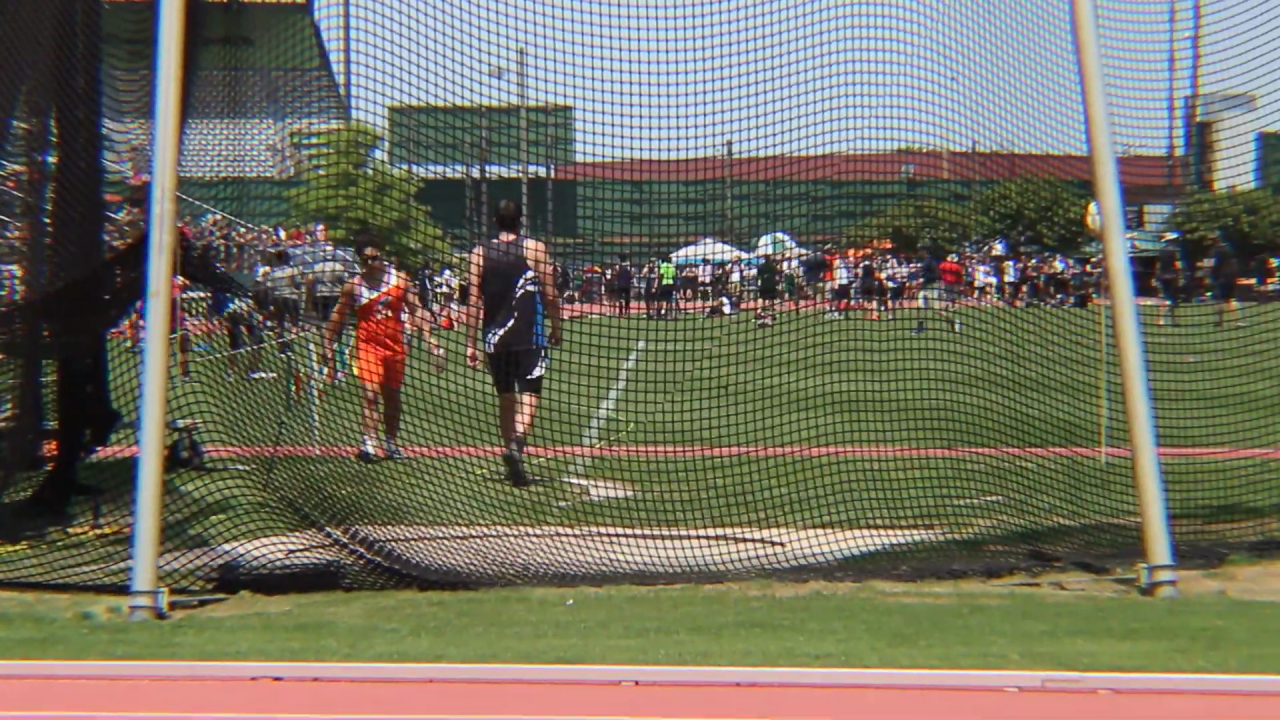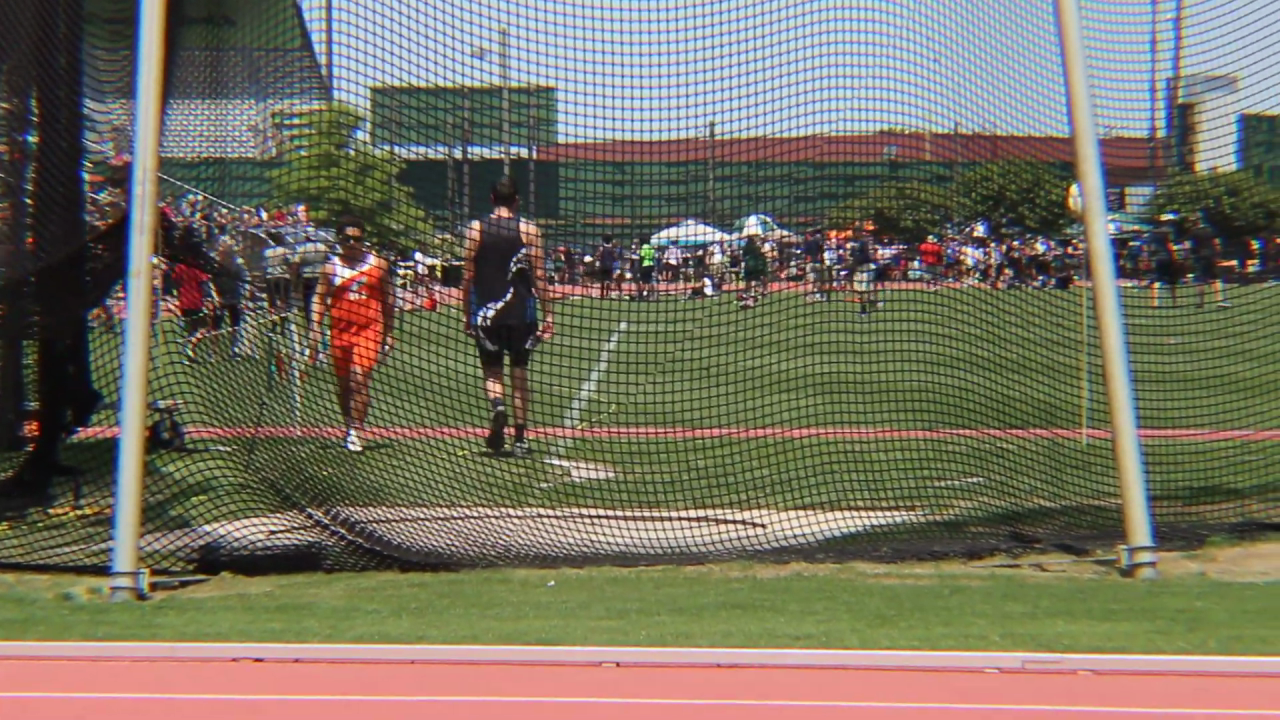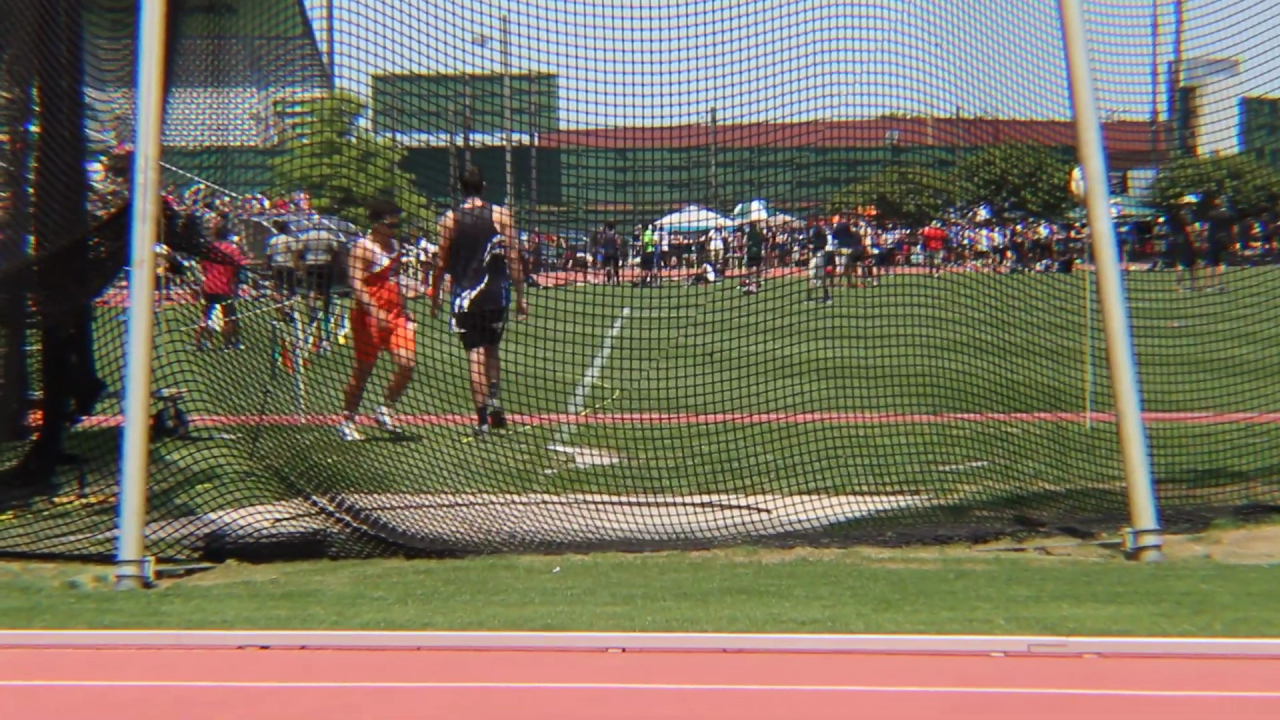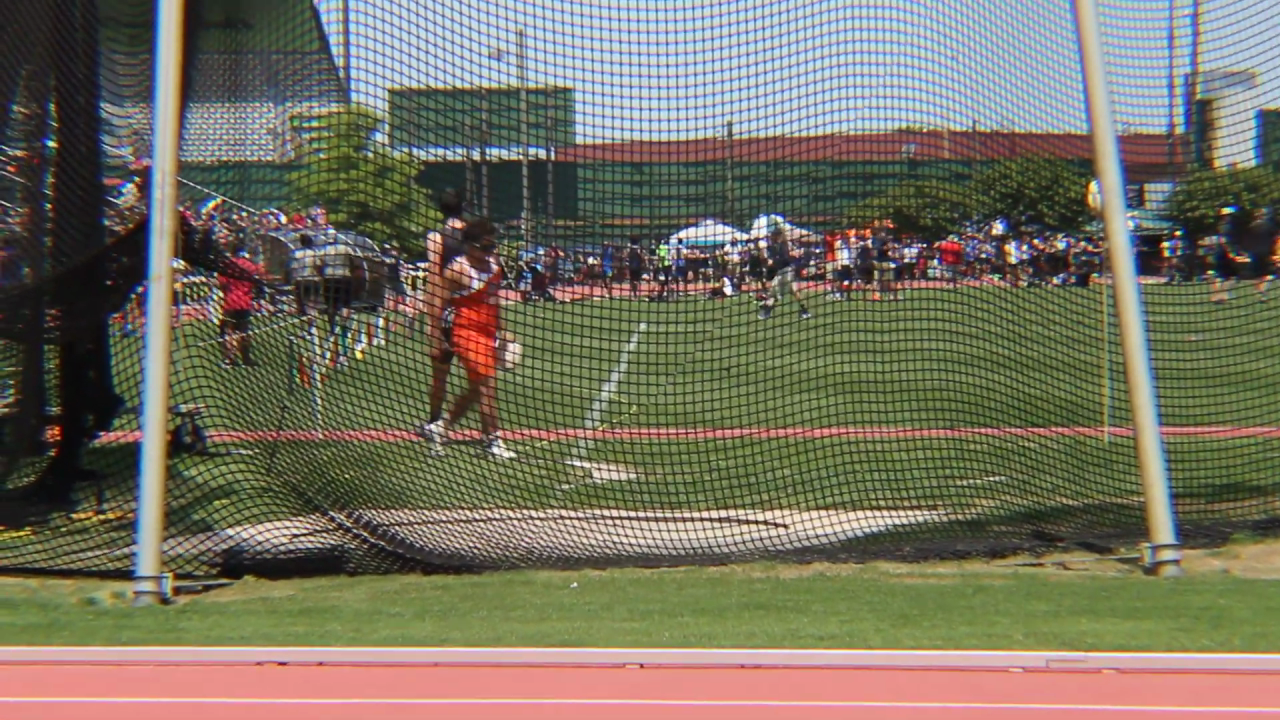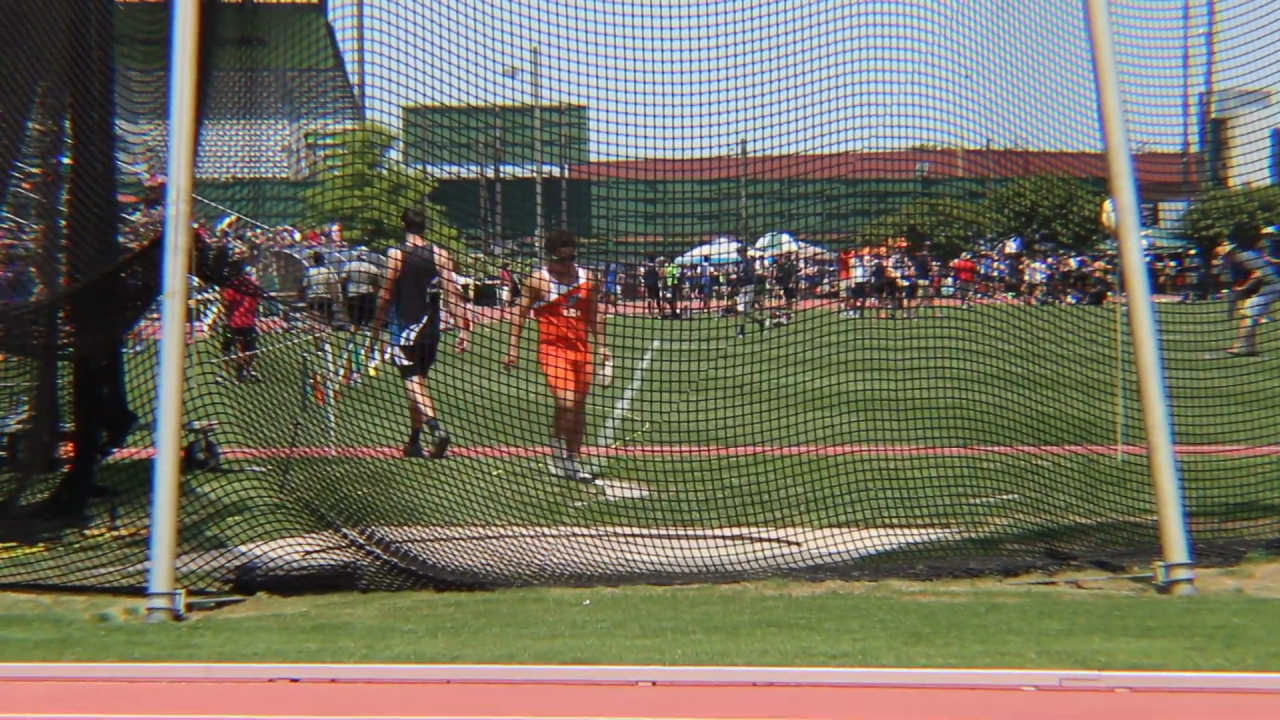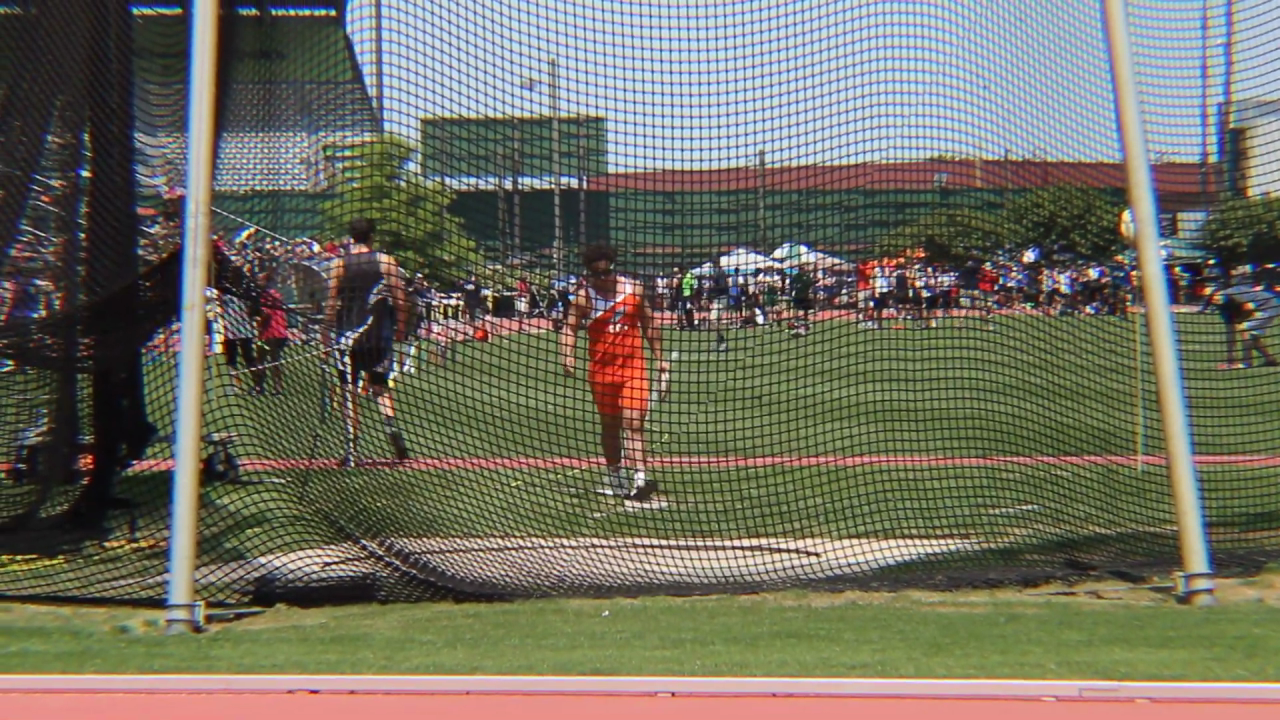
dt=0.7s
person 1, frame 1
left shoulder: (480, 252)
right shoulder: (535, 248)
left elbow: (474, 302)
right elbow: (550, 295)
left wrist: (471, 343)
right wrist: (556, 327)
left hip: (495, 338)
right hip: (529, 337)
left knee: (505, 398)
right knee: (528, 396)
right ankle: (515, 445)
person 1, frame 2
left shoulder: (476, 228)
right shoulder: (528, 228)
left elbow: (468, 275)
right elbow: (539, 276)
left wrist: (467, 313)
right wrist: (548, 315)
left hip: (487, 313)
right hip: (521, 313)
left knee: (492, 371)
right knee: (519, 372)
left ankle: (498, 408)
right ankle: (520, 439)
person 1, frame 3
left shoulder: (450, 218)
right shoulder: (501, 214)
left elbow: (442, 263)
right elbow: (514, 258)
left wrist: (435, 297)
right wrist: (520, 296)
left hip: (465, 298)
right hip: (497, 296)
left knee: (475, 357)
right knee: (491, 350)
left ankle: (483, 421)
right ankle: (494, 396)
person 1, frame 4
left shoulder: (436, 239)
left elbow: (433, 281)
left wrist: (432, 319)
left hip: (447, 316)
left knee: (440, 371)
left ankle: (435, 425)
person 1, frame 5
left shoulder: (396, 254)
right shoulder: (440, 254)
left elbow: (386, 295)
right elbow: (451, 294)
left wrist: (379, 323)
right wrist: (462, 328)
left hip: (404, 330)
right hip: (430, 330)
left knee: (414, 384)
right knee: (418, 382)
left ankle: (436, 429)
right ankle: (414, 443)
person 1, frame 6
left shoulder: (339, 264)
right shoulder: (386, 260)
left elbow: (331, 304)
right elbow: (399, 300)
left wrist: (326, 337)
right wrist: (400, 329)
left hip: (348, 338)
right hip: (379, 337)
left knee: (351, 391)
right knee: (380, 389)
left ankle: (352, 449)
right ankle: (391, 427)
person 2, frame 1
left shoulder: (400, 280)
right shoulder: (353, 285)
left elbow: (415, 310)
right elbow: (338, 315)
left wrist: (428, 338)
right wrist: (328, 344)
left hip: (395, 346)
right hip: (368, 346)
left knee: (392, 396)
right knee: (370, 395)
left ankle: (391, 442)
right ankle: (370, 445)
person 2, frame 2
left shoulder: (379, 263)
right shoulder: (331, 266)
left elbow: (389, 298)
right elbow: (319, 298)
left wrist: (388, 332)
right wrist: (315, 328)
left hip: (370, 331)
right hip: (340, 332)
left knee: (360, 380)
right knee: (343, 384)
left ankle: (354, 433)
right ankle: (352, 421)
person 2, frame 3
left shoulder: (394, 246)
right shoulder: (362, 249)
right elbow: (356, 284)
left wrist: (405, 311)
right wrist: (374, 310)
left hip: (396, 318)
right hip: (371, 319)
left knee: (407, 364)
right knee: (363, 372)
left ankle: (386, 409)
right ankle: (348, 421)
person 2, frame 4
left shoulder: (493, 265)
right shoulder: (457, 270)
left wrist: (502, 332)
left hip: (489, 337)
right hip: (470, 337)
left knee: (476, 391)
right knee: (486, 389)
left ankle: (440, 427)
right ankle: (493, 442)
person 2, frame 5
left shoulder: (587, 278)
right shoulder: (537, 280)
left elbow: (595, 315)
right elbow: (520, 314)
left wrist: (601, 347)
right wrist: (512, 348)
left hip: (582, 351)
right hip: (553, 350)
left knee: (578, 408)
right knee: (566, 404)
left ankle: (573, 461)
right ankle: (558, 445)
person 2, frame 6
left shoulder: (634, 289)
right shoulder: (583, 298)
left elbow: (648, 324)
right elbow: (570, 329)
left wrist: (659, 357)
right wrist: (568, 355)
left hip: (633, 366)
right hip: (601, 369)
left knee: (634, 422)
right knee: (610, 425)
left ankle: (640, 477)
right ankle: (615, 475)
